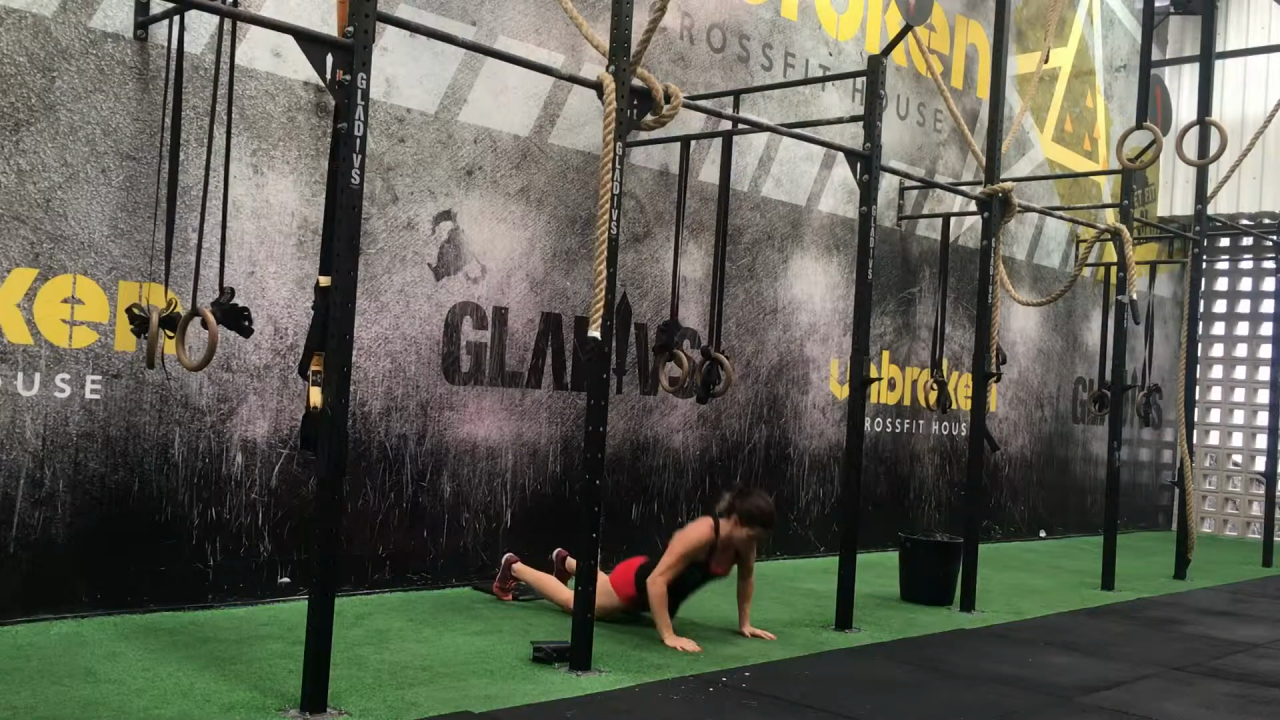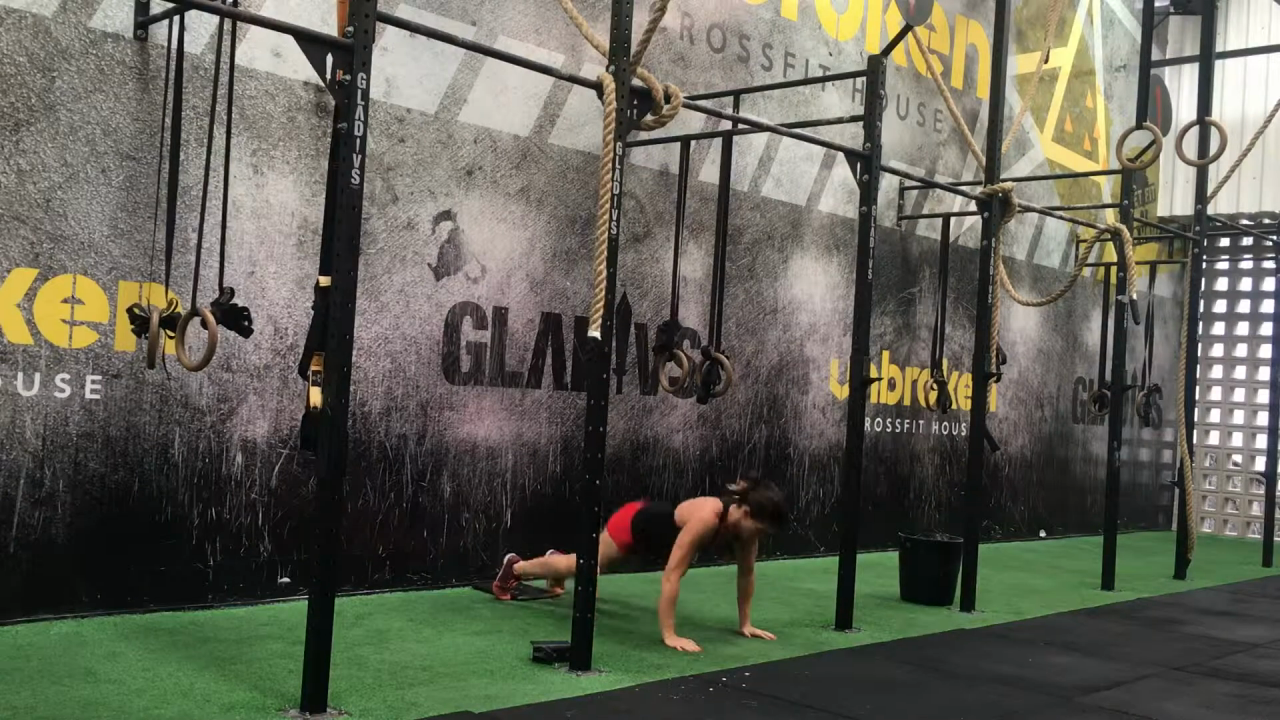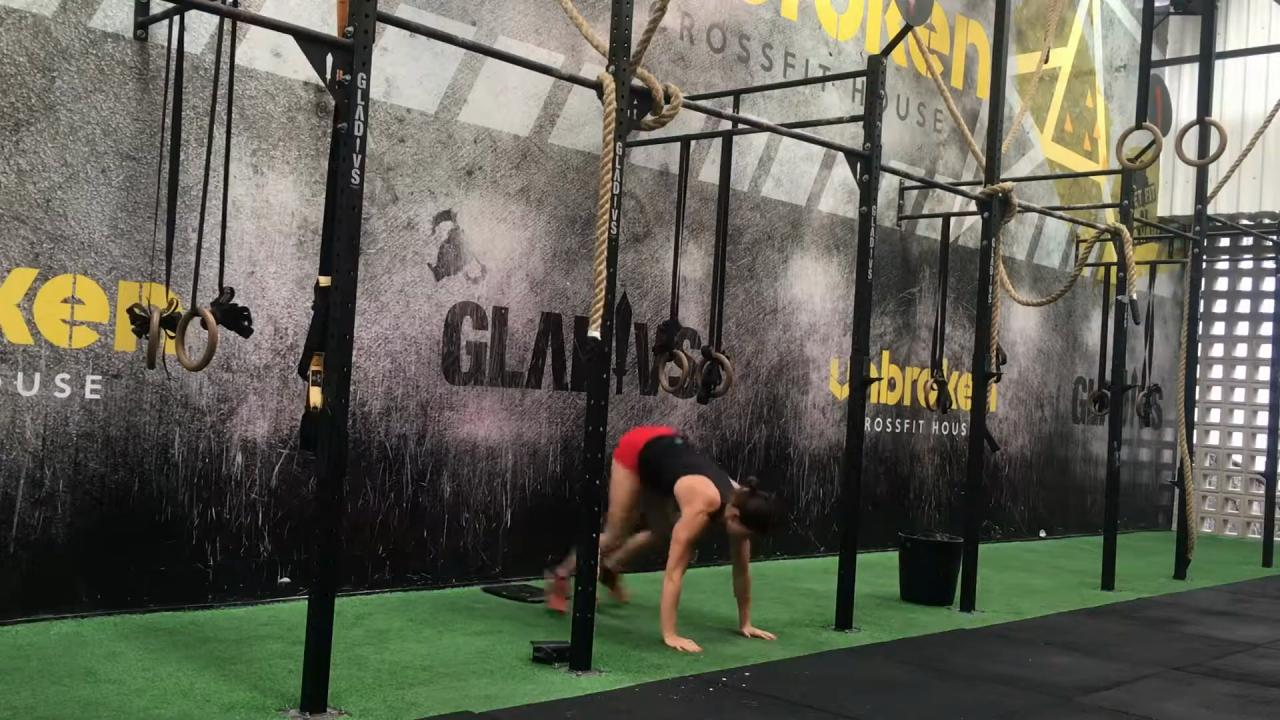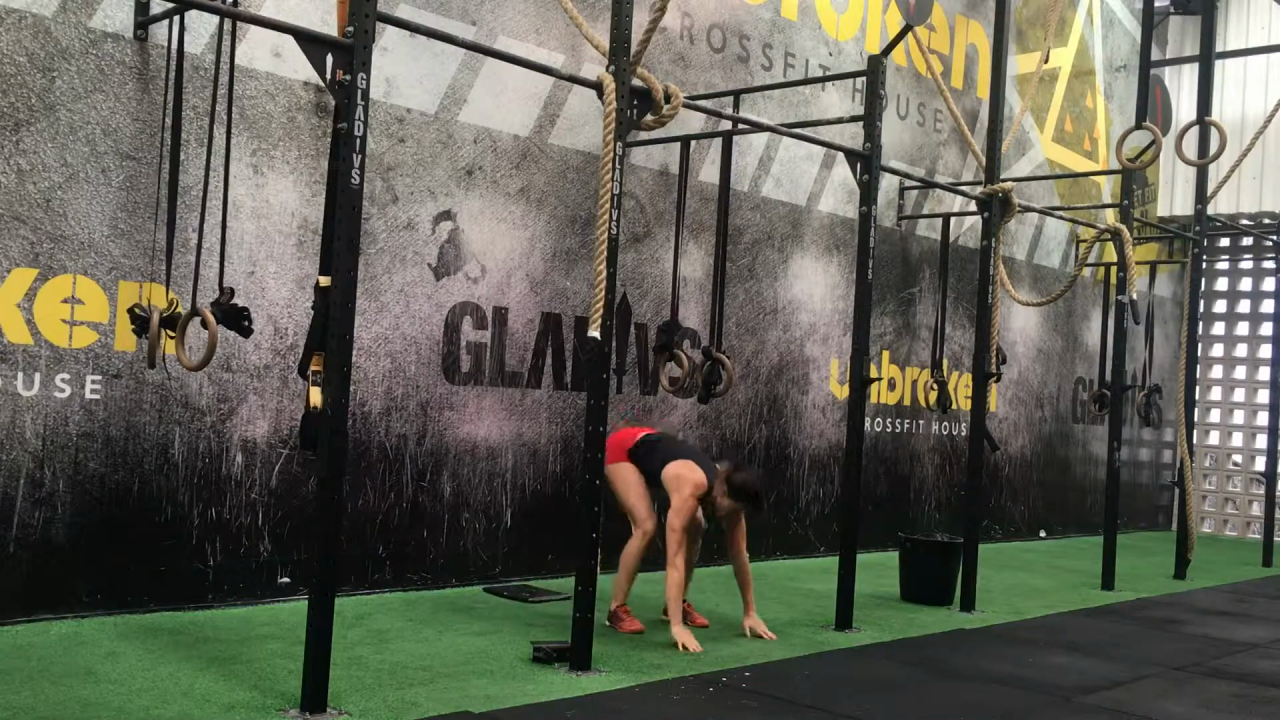
dt=0.2s
person 1, frame 1
left shoulder: (740, 541)
right shoulder: (702, 535)
left elbow: (746, 577)
right elbow: (655, 581)
left wrist: (745, 622)
right wrist: (668, 635)
left hip: (658, 581)
right hip: (636, 582)
left knee: (605, 581)
right knee: (571, 600)
left ankle: (564, 561)
right ankle: (514, 567)
person 1, frame 2
left shoulder: (744, 521)
right shoulder: (706, 518)
left elbow: (746, 573)
right elbow: (671, 575)
left wrist: (745, 623)
right wrist: (669, 635)
left hip: (655, 535)
right hip: (633, 525)
left knee: (594, 566)
left ankle: (560, 556)
right ankle: (515, 567)
person 1, frame 3
left shoulder: (743, 504)
right shoulder: (702, 506)
left elbow: (741, 568)
right elbow: (675, 570)
left wrist: (745, 623)
right wrist: (669, 634)
left hip: (668, 443)
right hip: (639, 447)
left knee: (662, 531)
right knee: (618, 535)
left ankle: (610, 567)
right ankle: (563, 575)
person 1, frame 4
left shoulder: (732, 490)
right shoulder: (689, 489)
left elbow: (739, 556)
right elbow: (674, 558)
left wrist: (750, 614)
right wrist: (678, 627)
left hip: (655, 445)
right hip: (624, 448)
left knee: (694, 530)
right knee: (646, 527)
left ankle: (676, 603)
right ankle: (617, 608)
